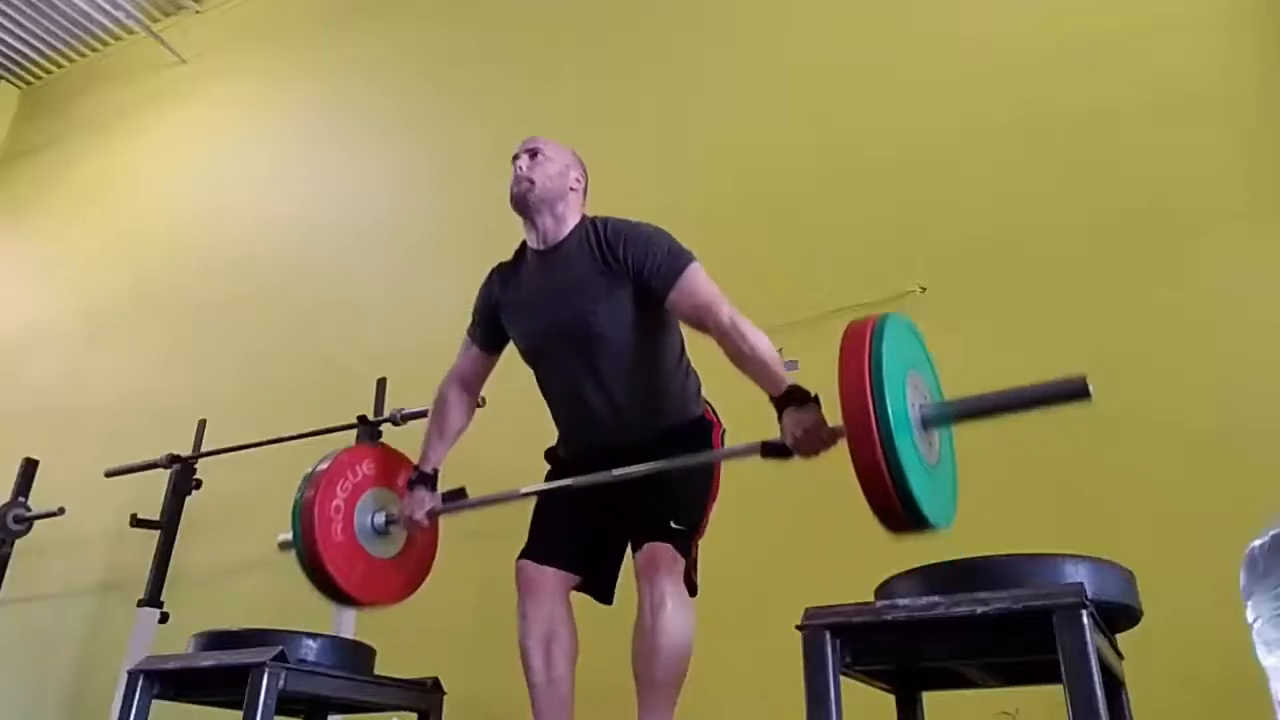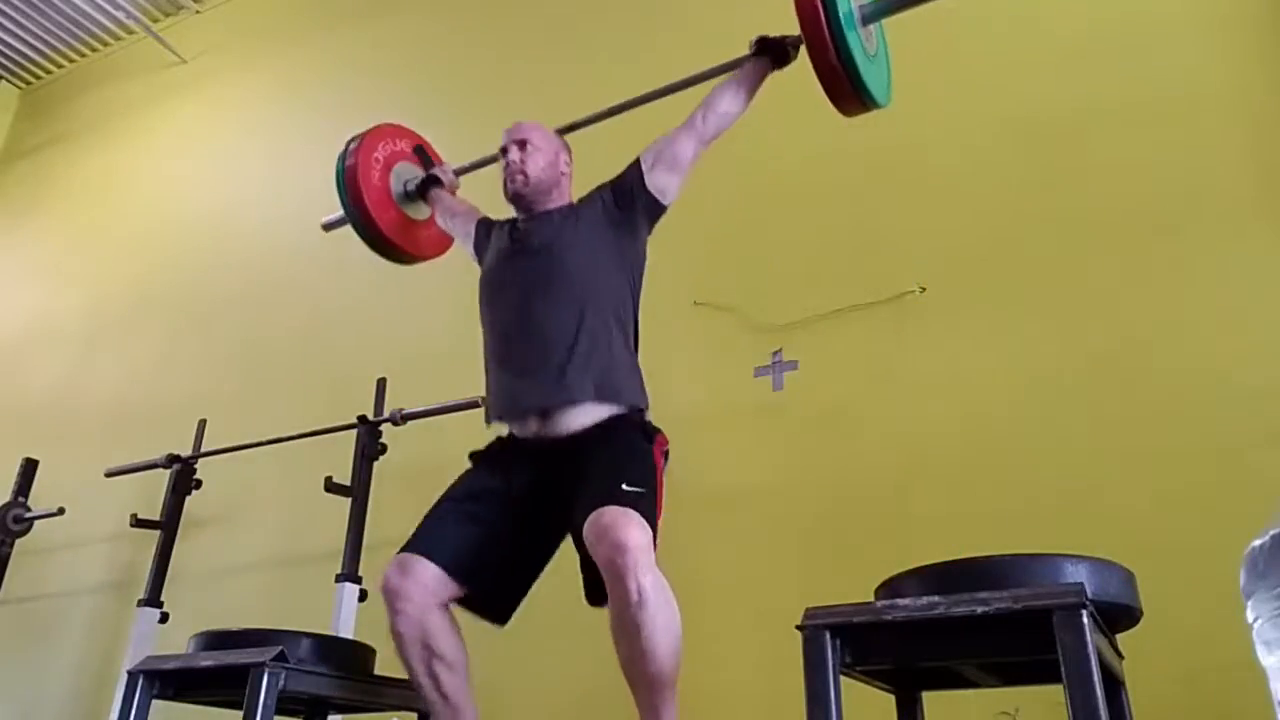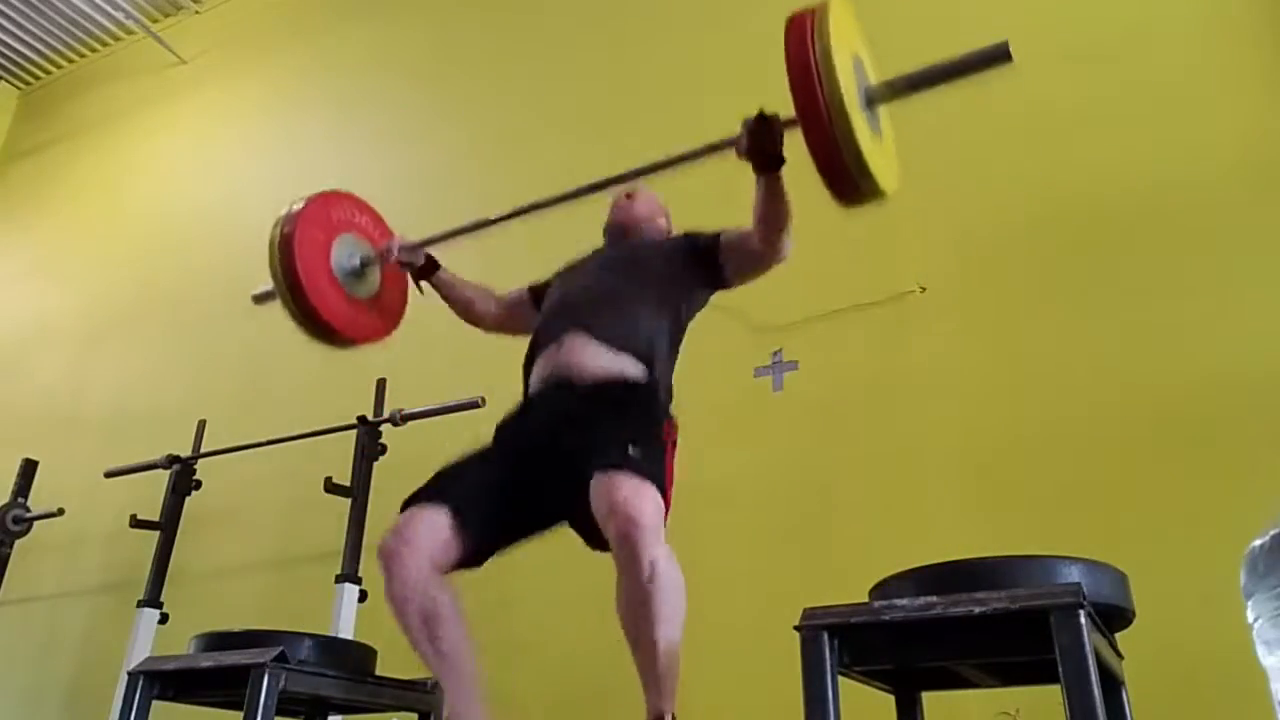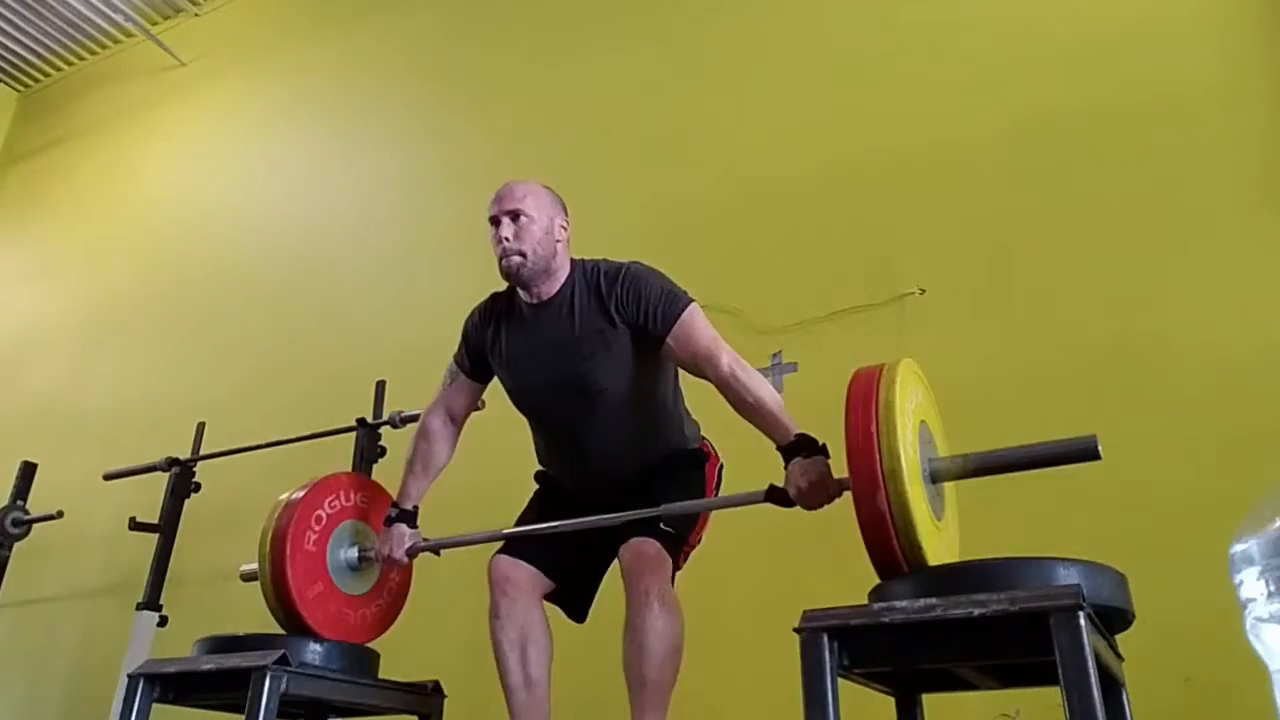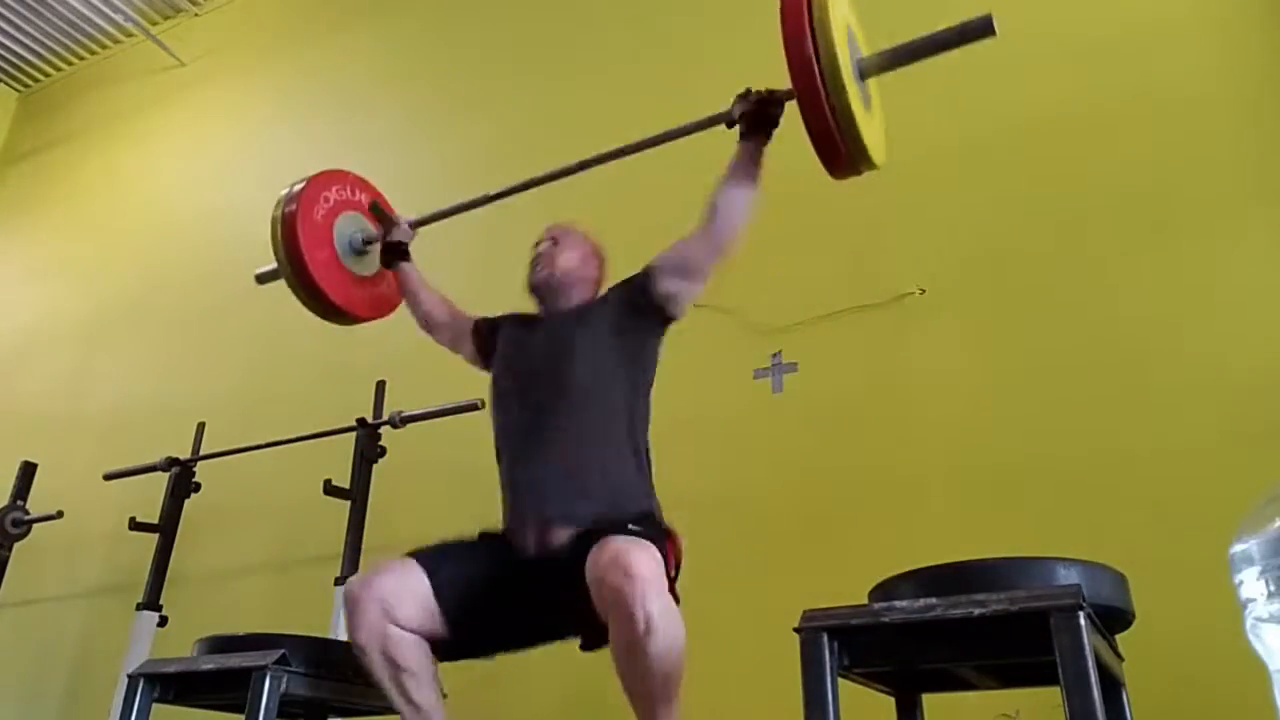
dt=1s
person 1, frame 1
left shoulder: (626, 247)
right shoulder: (503, 286)
left elbow: (719, 317)
right elbow: (461, 383)
left wrist: (791, 399)
right wrist: (424, 476)
left hip: (672, 445)
right hip: (587, 455)
left knee: (658, 567)
right knee: (540, 580)
person 1, frame 2
left shoulder: (612, 214)
right shoulder: (494, 238)
left elbow: (692, 136)
right elbow: (451, 212)
left wrist: (760, 62)
left hip: (605, 437)
right hip: (517, 452)
left knee: (623, 552)
right knee: (409, 583)
person 1, frame 3
left shoulder: (680, 255)
right shoulder: (572, 276)
left elbow: (766, 248)
right elbow: (494, 310)
left wrist: (768, 167)
right wrist: (425, 270)
left hip: (618, 406)
right hip: (534, 420)
left knee: (635, 523)
right knee: (409, 545)
person 1, frame 4
left shoulder: (624, 288)
right shoulder: (488, 324)
left elbow: (720, 364)
right elbow: (443, 417)
left wrist: (799, 450)
right wrist: (403, 514)
left hip: (666, 469)
right hip: (572, 484)
left knee: (645, 569)
right knee: (510, 576)
person 1, frame 5
left shoulder: (628, 314)
right shoulder: (506, 336)
left elbow: (714, 233)
right elbow: (438, 316)
left wrist: (754, 137)
right wrist: (398, 258)
left hip: (612, 541)
right hip: (517, 561)
left knee: (630, 583)
right knee: (370, 601)
